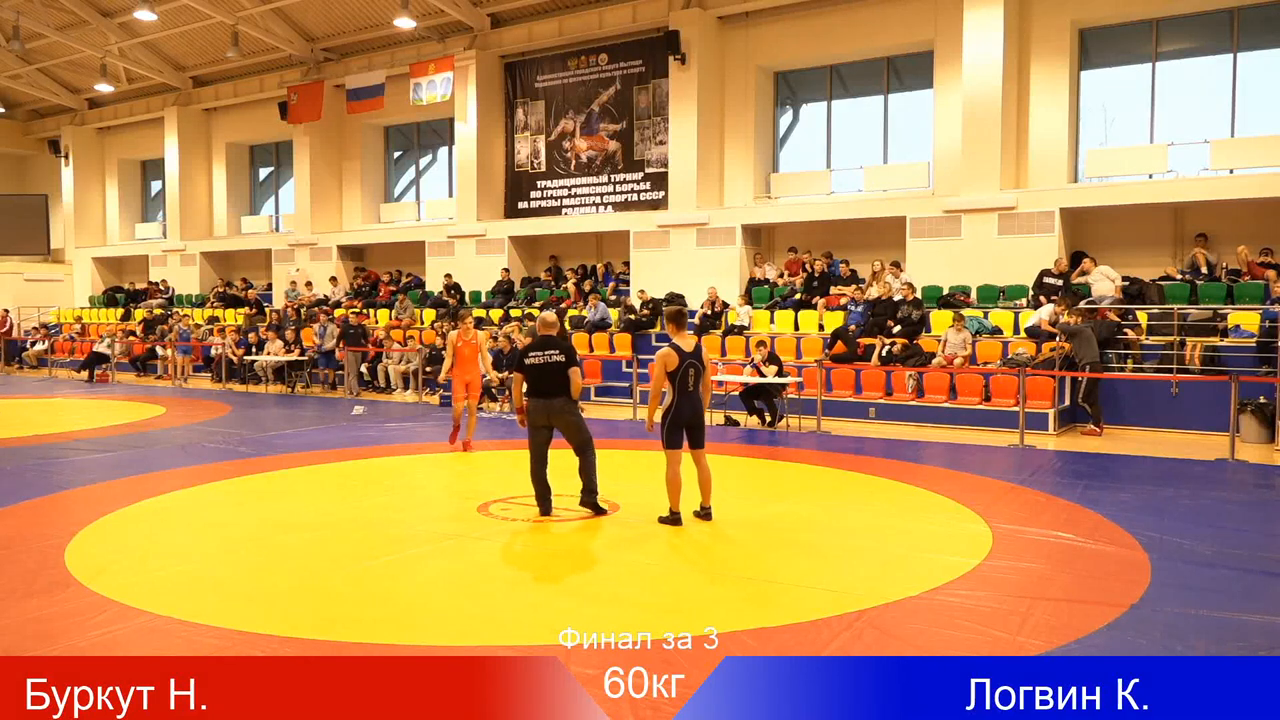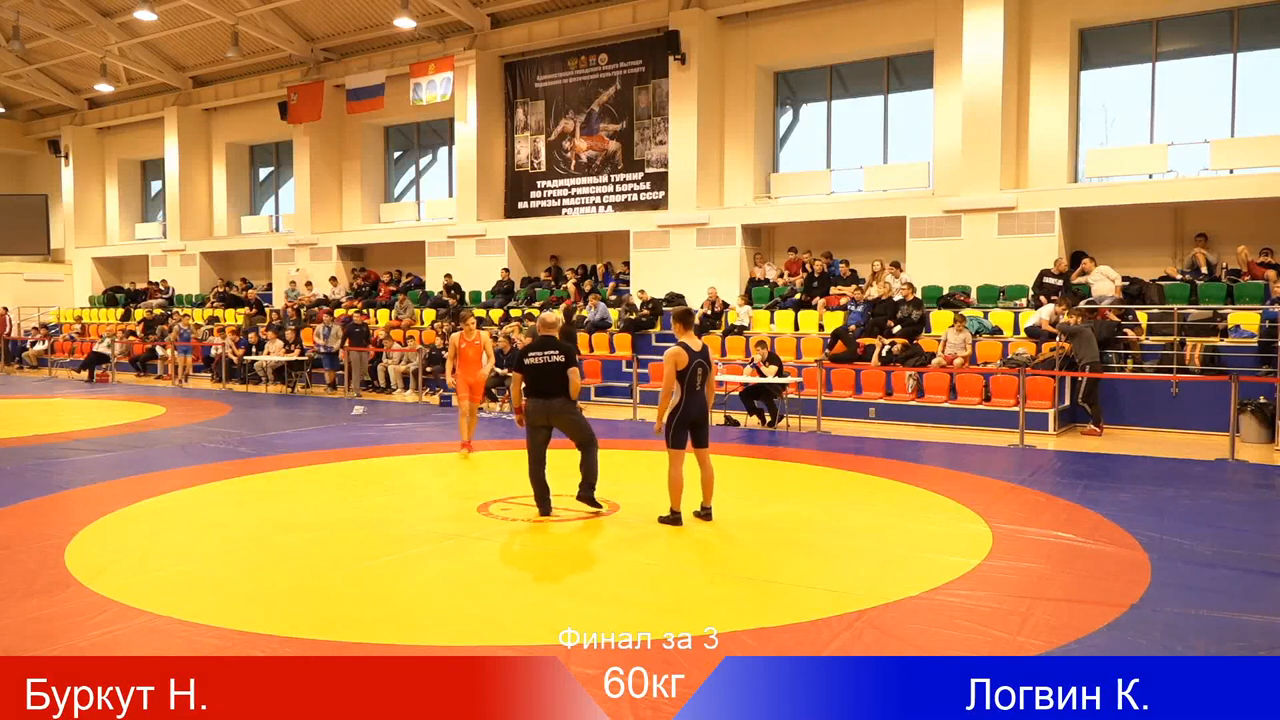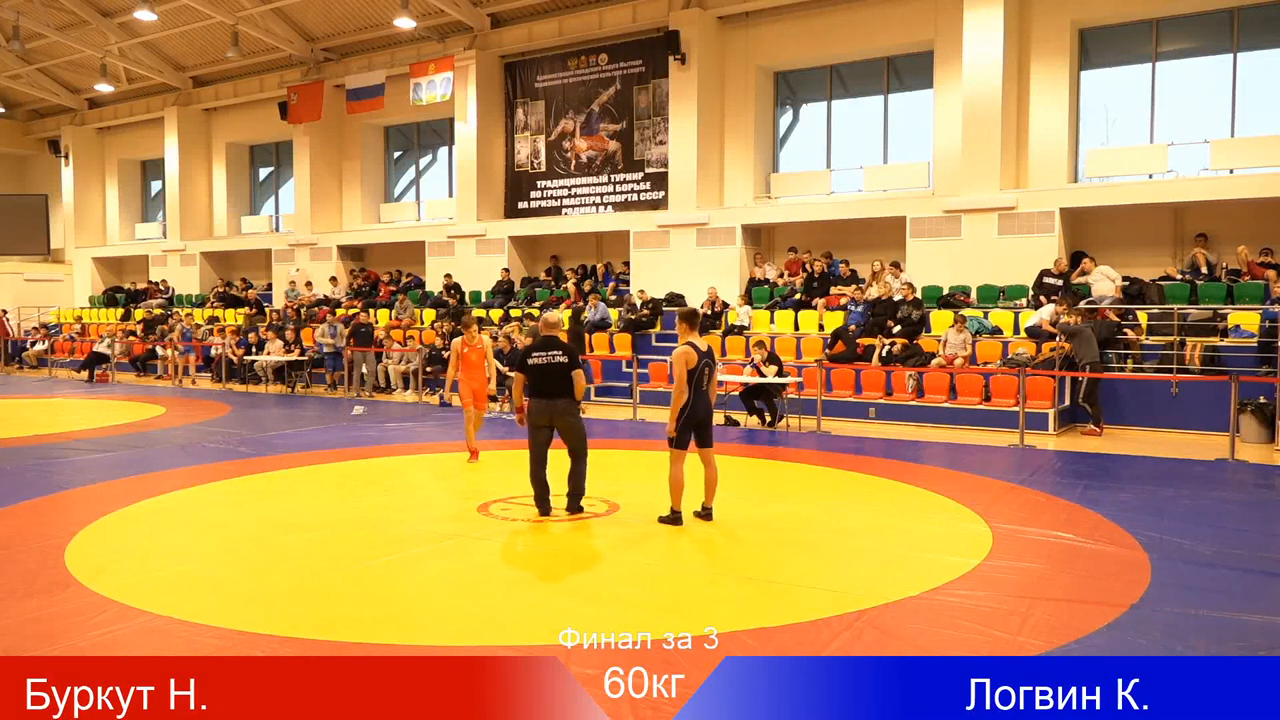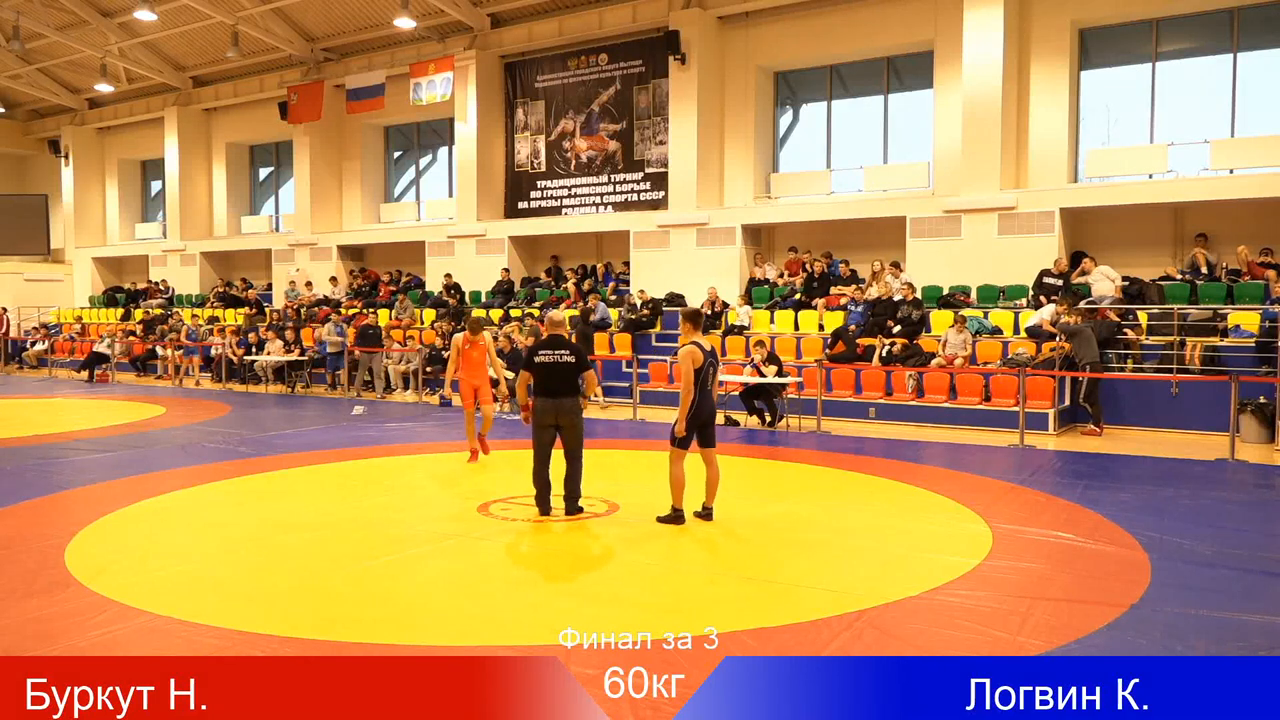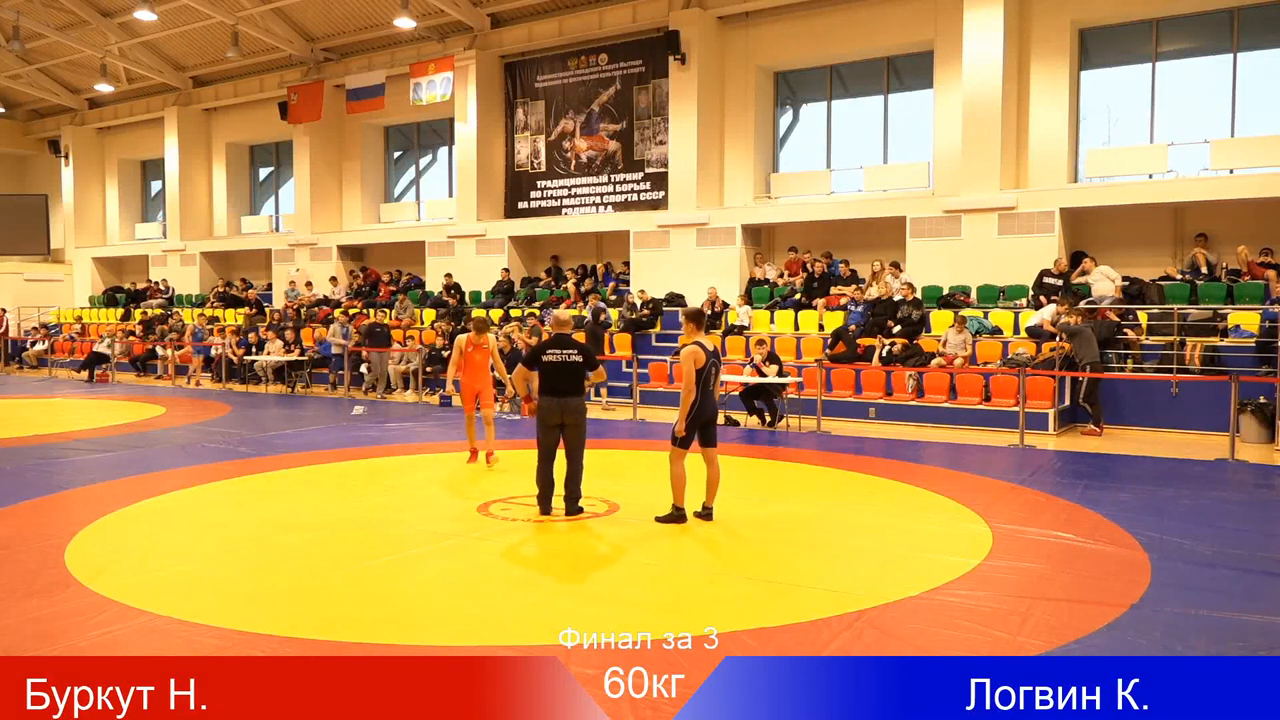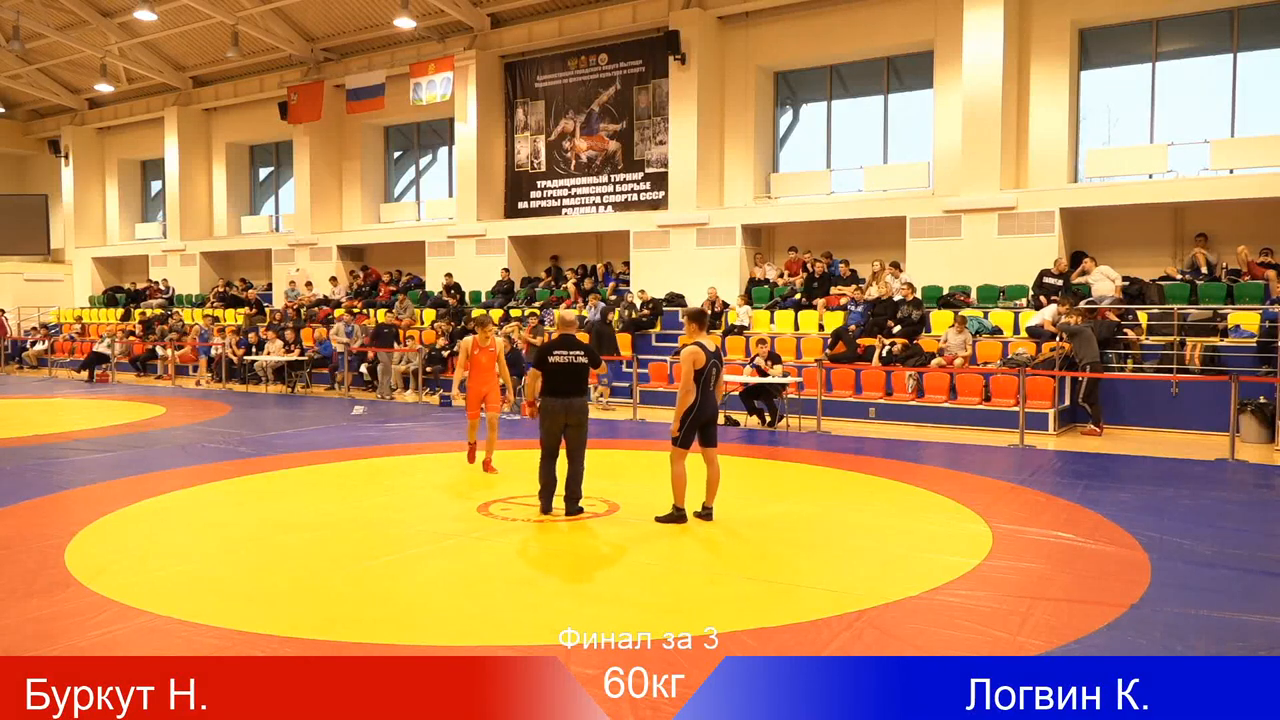
dt=0.2s
person 1, frame 1
left shoulder: (665, 353)
right shoulder: (702, 351)
left elbow: (656, 391)
right elbow: (707, 388)
left wrist: (650, 417)
left hip: (675, 410)
right hip: (696, 409)
left knee: (673, 463)
right knee: (701, 460)
left ankle: (674, 514)
right ankle: (706, 508)
person 1, frame 2
left shoulder: (673, 353)
right shoulder: (707, 350)
left elbow: (667, 391)
right elbow: (711, 388)
left wrist: (659, 419)
left hip: (681, 410)
right hip: (701, 409)
left knee: (676, 463)
right knee: (704, 459)
left ankle: (675, 514)
right ankle: (706, 508)
person 1, frame 3
left shoulder: (682, 351)
right shoulder: (710, 350)
left elbow: (679, 389)
left wrist: (672, 420)
left hip: (688, 409)
right hip: (705, 409)
left knee: (676, 462)
right knee: (708, 460)
left ankle: (675, 513)
right ankle: (707, 508)
person 1, frame 4
left shoulder: (687, 350)
right shoulder: (713, 350)
left elbow: (687, 388)
left wrist: (681, 420)
left hip: (693, 409)
right hip: (709, 408)
left knee: (676, 459)
right knee: (710, 460)
left ankle: (677, 512)
right ankle: (707, 508)
person 1, frame 5
left shoulder: (690, 351)
right shoulder: (715, 349)
left elbow: (688, 388)
left wrist: (681, 420)
left hip: (695, 408)
right hip: (711, 408)
left knee: (676, 458)
right knee: (711, 459)
left ankle: (678, 510)
right ankle: (707, 509)
person 1, frame 6
left shoulder: (690, 351)
right shoulder: (717, 350)
left elbow: (685, 389)
left wrist: (676, 420)
left hip: (694, 409)
right hip: (711, 408)
left knee: (677, 458)
right knee: (711, 459)
left ankle: (679, 511)
right ankle: (707, 509)
person 2, frame 1
left shoulder: (526, 351)
right shoulder: (566, 348)
left elbow: (516, 385)
right elbow: (576, 380)
left wrist: (519, 410)
right wrist: (574, 401)
left hip: (536, 407)
right hip: (562, 404)
left knee: (538, 458)
right knee: (585, 449)
left ankle: (544, 505)
right ankle: (589, 495)
person 2, frame 2
left shoulder: (526, 351)
right shoulder: (565, 349)
left elbow: (515, 385)
right elbow: (575, 381)
left wrist: (518, 410)
right wrist: (572, 401)
left hip: (535, 407)
right hip: (562, 405)
left knee: (536, 459)
right knee: (589, 443)
left ankle: (543, 505)
right ankle: (586, 490)
person 2, frame 3
left shoulder: (528, 351)
right shoulder: (568, 350)
left elbow: (517, 385)
right elbow: (580, 382)
left wrist: (519, 410)
right wrist: (576, 402)
left hip: (538, 407)
right hip: (565, 406)
left knee: (537, 459)
right knee: (578, 454)
left ankle: (543, 505)
right ankle: (574, 501)
person 2, frame 4
left shoulder: (535, 349)
right shoulder: (575, 349)
left elbow: (521, 383)
right elbow: (592, 381)
left wrist: (524, 408)
right wrist: (584, 396)
left hip: (542, 406)
right hip: (569, 405)
left knee: (541, 459)
right knee: (573, 458)
left ankle: (543, 505)
right ankle: (572, 504)
person 2, frame 5
left shoulder: (541, 348)
right shoulder: (582, 348)
left elbow: (517, 376)
right elbow: (601, 375)
left wrist: (527, 399)
right wrist: (588, 379)
left hip: (547, 405)
right hip: (574, 405)
left knee: (545, 458)
right knee: (574, 458)
left ankle: (544, 504)
right ankle: (572, 504)
person 2, frame 6
left shoulder: (546, 348)
right shoulder: (586, 349)
left elbow: (531, 380)
right elbow: (602, 369)
left wrist: (531, 404)
left hip: (551, 405)
right hip: (577, 405)
left knee: (548, 456)
right knee: (575, 458)
left ankle: (546, 502)
right ankle: (572, 504)
